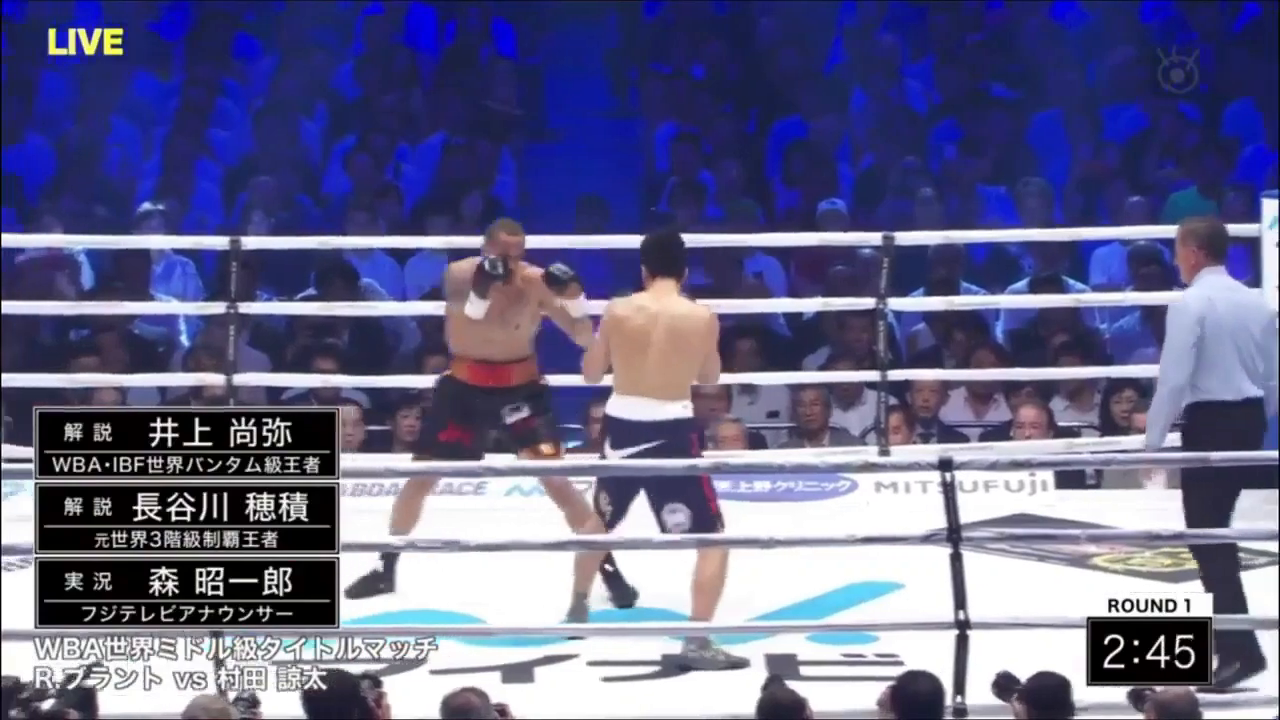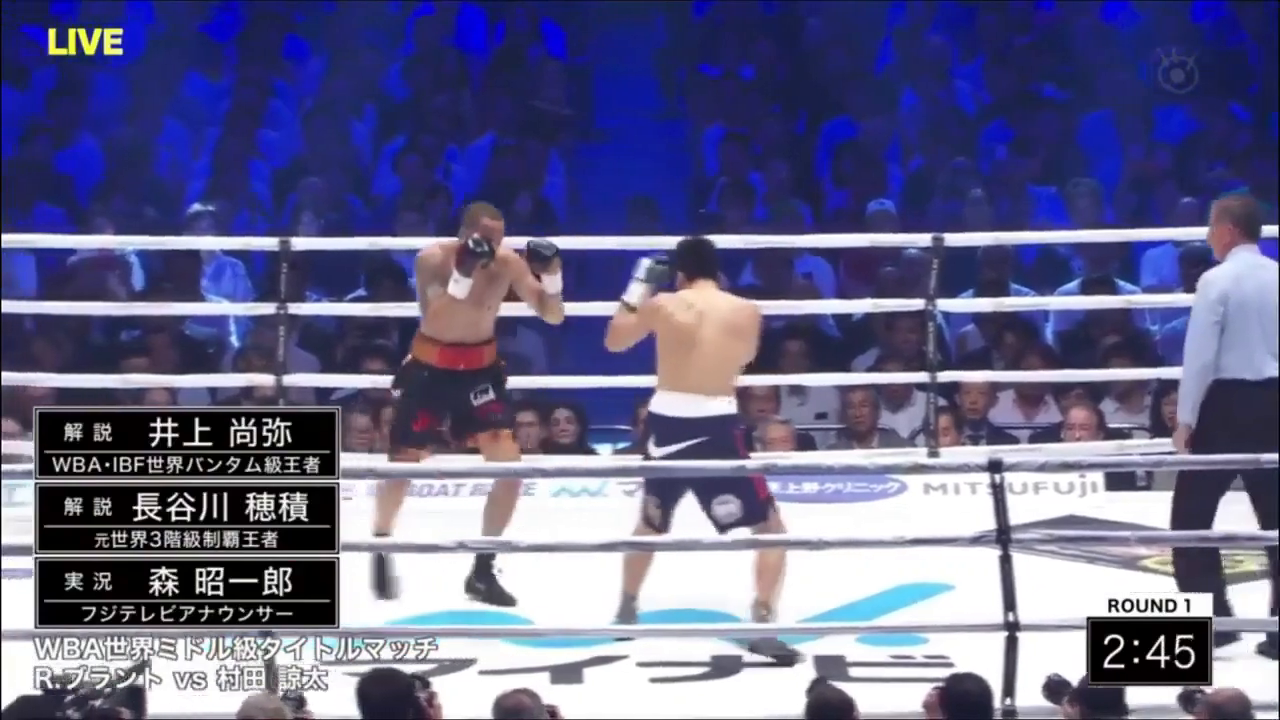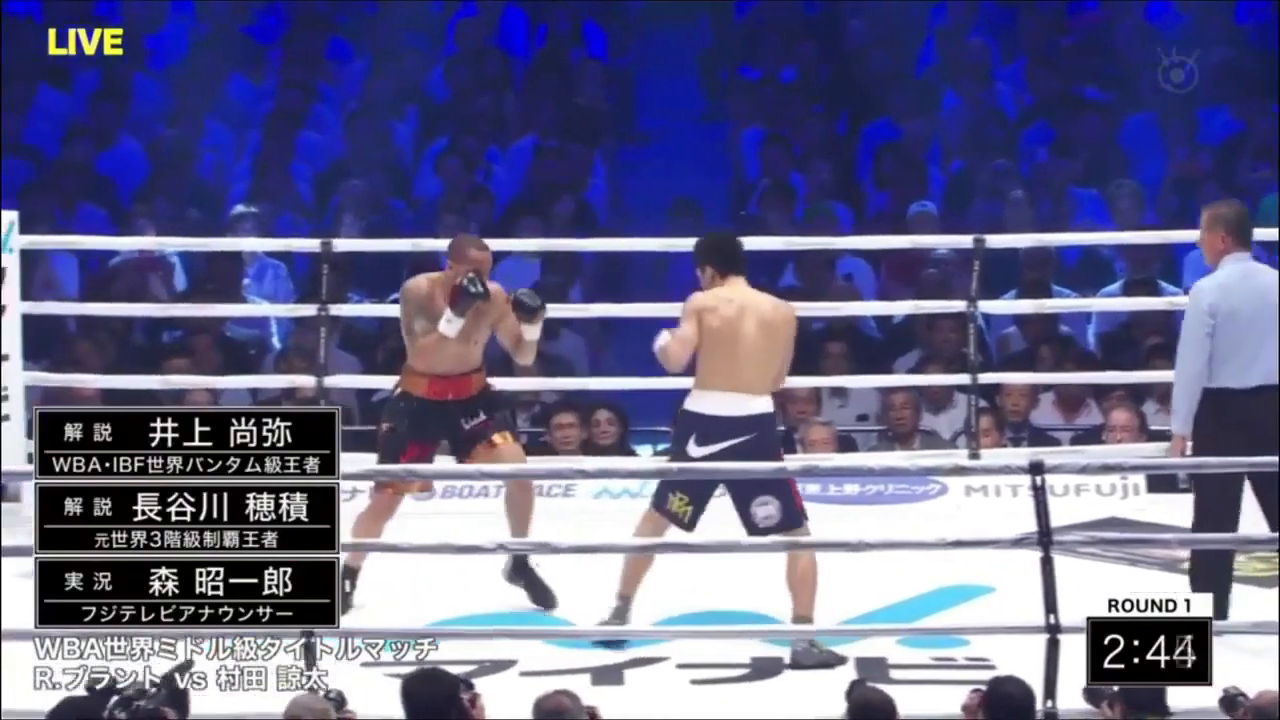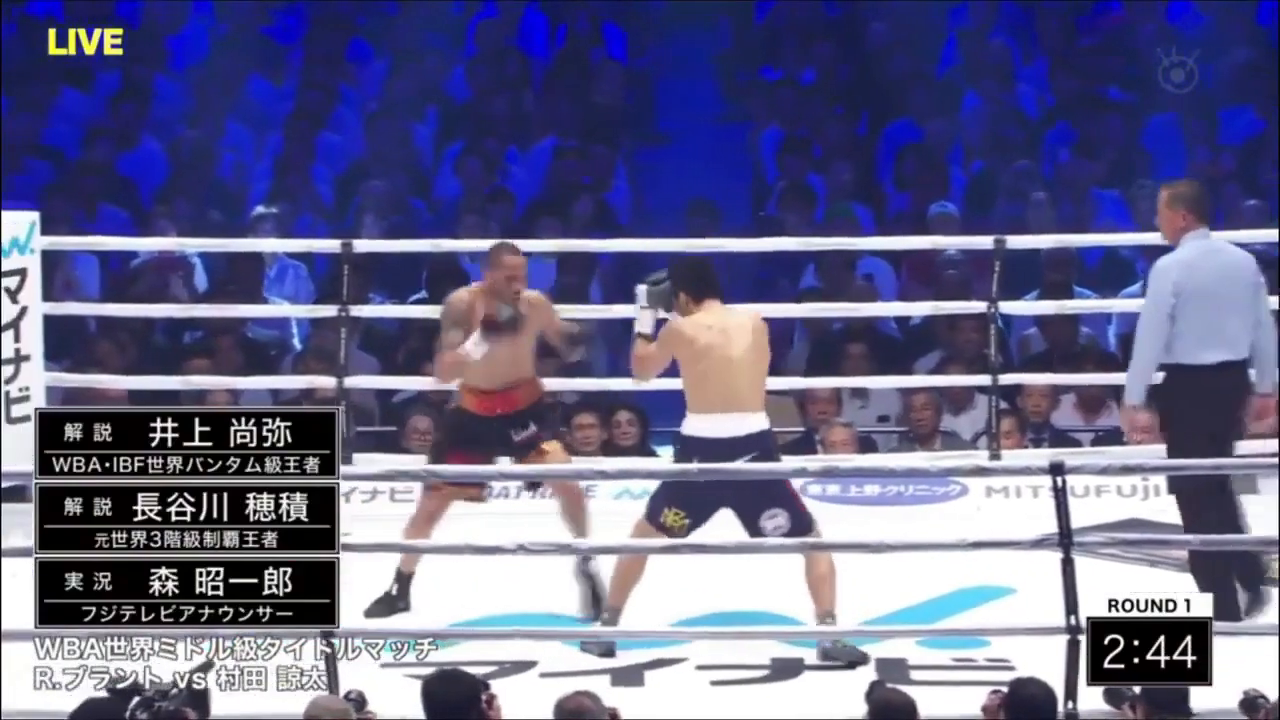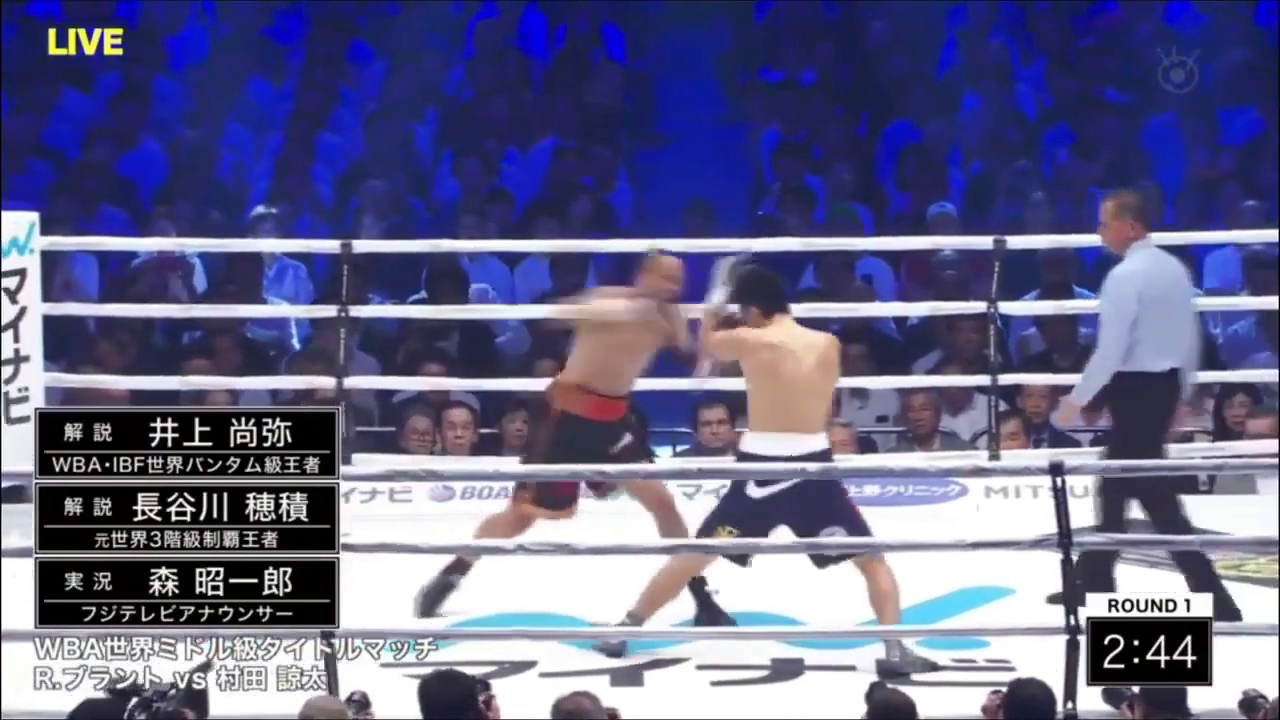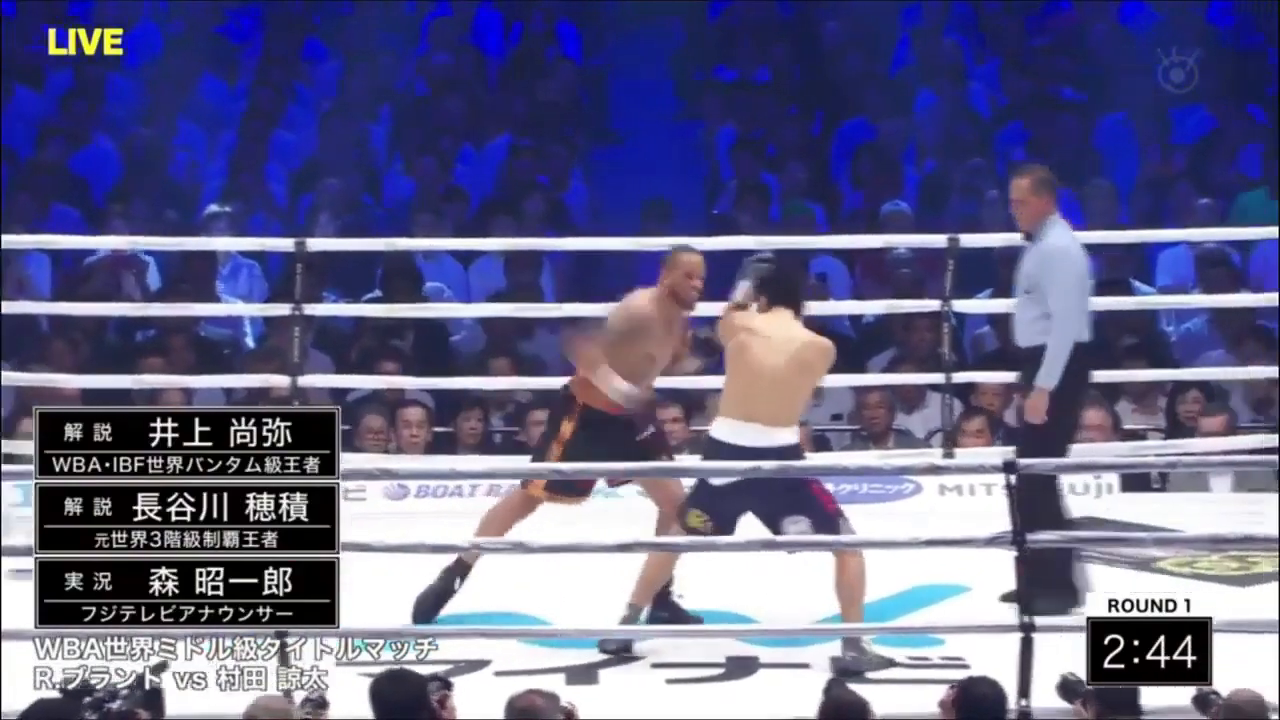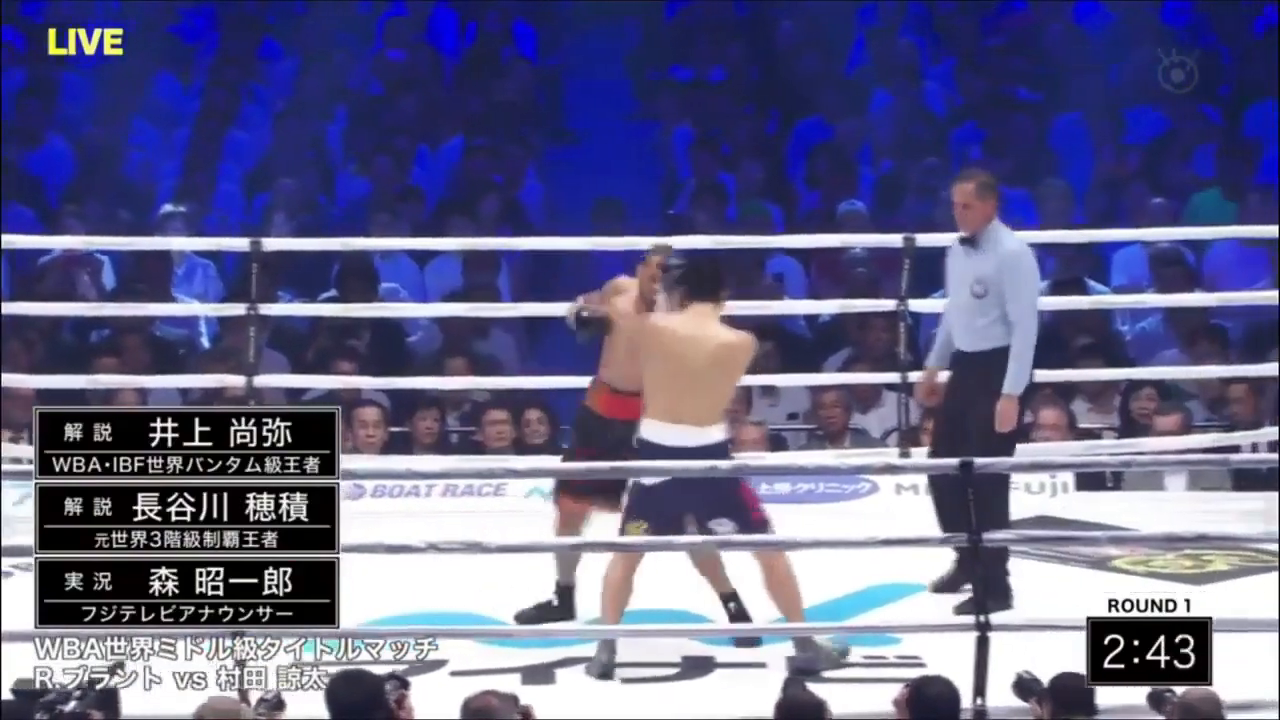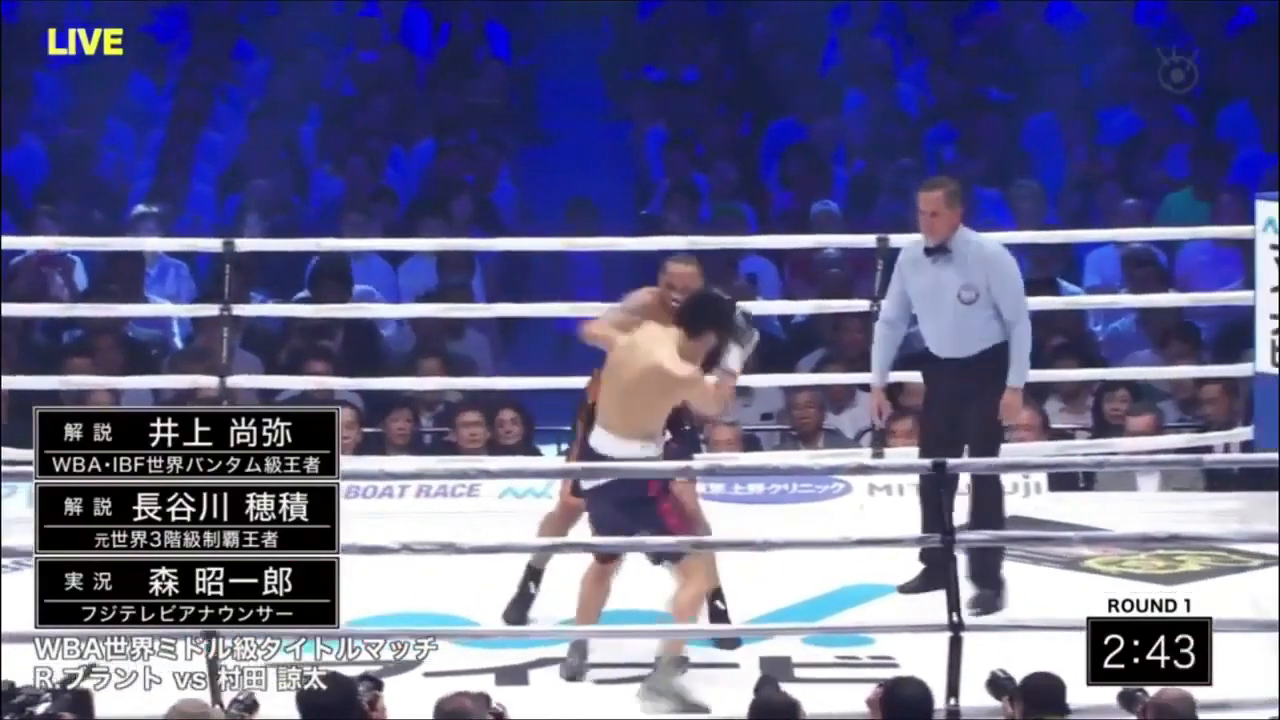
dt=0.3s
person 1, frame 1
left shoulder: (1190, 302)
left elbow: (1173, 380)
left wrist: (1153, 438)
left hip: (1208, 423)
left knee: (1206, 537)
right knee: (1217, 531)
left ankle: (1239, 645)
right ankle: (1230, 638)
person 1, frame 2
left shoulder: (1218, 280)
left elbow: (1200, 357)
left wrist: (1185, 418)
left hip: (1231, 404)
left knee: (1191, 512)
left ankle: (1210, 617)
person 1, frame 3
left shoulder: (1208, 290)
left elbow: (1191, 365)
left wrist: (1180, 428)
left hip: (1225, 409)
left knee: (1214, 513)
left ankle: (1207, 610)
person 1, frame 4
left shoulder: (1170, 267)
right shoulder: (1243, 260)
left elbow: (1150, 339)
left wrist: (1133, 399)
left hip: (1188, 385)
right hip: (1232, 380)
left knee: (1196, 496)
right knee: (1215, 486)
left ankle: (1223, 601)
person 1, frame 5
left shoulder: (1125, 275)
right shoulder: (1174, 268)
left elbow: (1110, 348)
right elbow: (1189, 336)
left wrist: (1078, 398)
right wrist: (1183, 392)
left hip: (1137, 390)
right hip: (1164, 386)
left knee: (1160, 499)
right knee: (1116, 483)
left ankle: (1214, 597)
right ankle: (1092, 577)
person 1, frame 6
left shoulder: (1057, 248)
right shoulder: (1042, 244)
left elbow: (1066, 323)
left wrist: (1044, 387)
right wrist: (1038, 379)
left hip: (1057, 369)
right hip: (1044, 365)
left knee: (1035, 474)
right knee: (1031, 472)
left ankle: (1052, 585)
right ankle: (1040, 579)
person 1, frame 7
left shoulder: (1012, 255)
right shoulder: (958, 251)
left elbow: (1026, 328)
left wrist: (1011, 395)
right wrist: (933, 366)
left hip: (997, 371)
right hip: (965, 369)
left knee: (988, 479)
right knee: (944, 469)
left ankle: (994, 587)
right ankle: (970, 561)
person 1, frame 8
left shoulder: (990, 256)
right shoulder: (910, 258)
left elbow: (1018, 322)
right elbow: (891, 321)
left wrist: (1015, 386)
right wrist: (879, 382)
left hip: (984, 370)
right hip: (940, 371)
left knee: (983, 473)
right knee: (934, 473)
left ankle: (987, 579)
right ankle: (937, 566)
person 2, frame 1
left shoulder: (618, 310)
right shoulder: (703, 317)
left elbow: (591, 372)
right elbow: (710, 378)
left hip: (621, 429)
right hip: (670, 435)
left knee: (601, 525)
right knee: (712, 539)
left ankle: (578, 611)
right ankle: (697, 643)
person 2, frame 2
left shoulder: (662, 304)
right shoulder: (747, 312)
left elbow: (614, 342)
left wrist: (638, 287)
left hip: (666, 427)
right hip: (716, 431)
left knee: (650, 525)
right knee: (770, 528)
left ankle: (626, 612)
right ankle: (762, 623)
person 2, frame 3
left shoulder: (702, 303)
right shoulder: (783, 312)
left elbow: (675, 360)
left wrist: (665, 339)
left hip: (703, 428)
right hip: (755, 430)
left knee: (653, 523)
right knee: (796, 537)
left ankle: (618, 615)
right ankle: (804, 641)
person 2, frame 4
left shoulder: (682, 329)
right shoulder: (758, 326)
left elbow: (642, 370)
left wrist: (645, 313)
left hip: (702, 450)
right hip: (754, 448)
left knee: (644, 535)
right knee: (810, 541)
left ankle: (606, 629)
right ankle: (829, 636)
person 2, frame 5
left shoulder: (750, 340)
right shoulder: (829, 343)
left elbow: (703, 344)
left wrist: (719, 296)
left hip: (759, 469)
right hip: (814, 469)
left knee: (694, 554)
right knee: (871, 559)
left ankle: (626, 629)
right ankle: (894, 651)
person 2, frame 6
left shoulder: (741, 325)
right shoulder: (821, 347)
left elbow: (720, 327)
left wrist: (745, 286)
left hip: (725, 454)
right hip: (780, 460)
right knee: (847, 548)
left ankle: (626, 628)
right ankle: (853, 650)
person 2, frame 7
left shoulder: (650, 326)
right shoulder: (738, 342)
left wrist: (674, 286)
left hip: (653, 455)
right hip: (705, 459)
left knee: (627, 552)
right knee: (769, 550)
left ankle: (605, 651)
right ankle: (806, 646)
person 2, frame 8
left shoulder: (639, 335)
right shoulder: (681, 372)
right elbow: (715, 406)
right wrist: (737, 353)
left hip: (598, 462)
right hip: (633, 473)
left knee: (606, 558)
right knee: (697, 569)
left ankle: (577, 655)
right ankle: (663, 676)
person 3, frame 1
left shoulder: (536, 280)
right shoulder: (459, 274)
left elbow: (585, 337)
right elbow: (456, 344)
left wrist: (571, 297)
right wrist: (478, 294)
left hip: (518, 385)
right hip: (463, 382)
left knee: (558, 484)
right knee: (421, 479)
left ankle: (607, 569)
right ankle: (387, 568)
person 3, frame 2
left shoulder: (509, 262)
right shoulder: (432, 259)
left elbow: (553, 317)
right elbow: (434, 323)
left wrist: (551, 274)
right wrist: (462, 273)
left hip: (481, 367)
right hip: (430, 367)
left knee: (510, 470)
right knee: (402, 466)
left ankle: (483, 570)
right ankle: (382, 552)
person 3, frame 3
left shoulder: (494, 296)
right shoulder: (417, 291)
left elbow: (523, 356)
right elbow: (420, 358)
left wrist: (532, 324)
right wrist: (455, 313)
left hip: (471, 395)
right hip: (418, 399)
right knee: (385, 499)
left ankle: (521, 564)
right ankle: (348, 579)
person 3, frame 4
left shoulder: (535, 304)
right shoulder: (460, 304)
left elbow: (562, 340)
right elbow: (444, 372)
left wrist: (572, 339)
right wrist: (483, 340)
left hip: (524, 408)
right hip: (473, 413)
left knee: (567, 484)
right knee: (430, 507)
left ankle: (584, 570)
right ankle: (399, 588)
person 3, frame 5
left shoulder: (666, 317)
right shoulder: (614, 299)
right elbow: (569, 314)
right wrist: (632, 308)
left hip: (613, 417)
right hip: (567, 415)
left knee: (662, 502)
right knee: (523, 514)
left ankle: (701, 595)
right ankle: (454, 572)
person 3, frame 6
left shoulder: (676, 316)
right shoulder: (641, 308)
left elbow: (676, 361)
right elbow: (582, 350)
right wrist: (624, 392)
left hip: (628, 412)
right hip: (588, 409)
left knee: (674, 500)
right knee: (526, 499)
left ankle: (661, 599)
right ankle: (453, 577)
person 3, frame 7
right shoulder: (620, 289)
right elbow: (585, 307)
right wrist: (582, 314)
right hip: (601, 414)
right knee: (570, 511)
left ankle: (734, 607)
right ankle: (563, 600)
person 3, frame 8
right shoulder: (644, 301)
right elbow: (590, 332)
left knee: (687, 507)
right knee: (570, 505)
left ankle: (716, 604)
right ankle: (529, 583)
